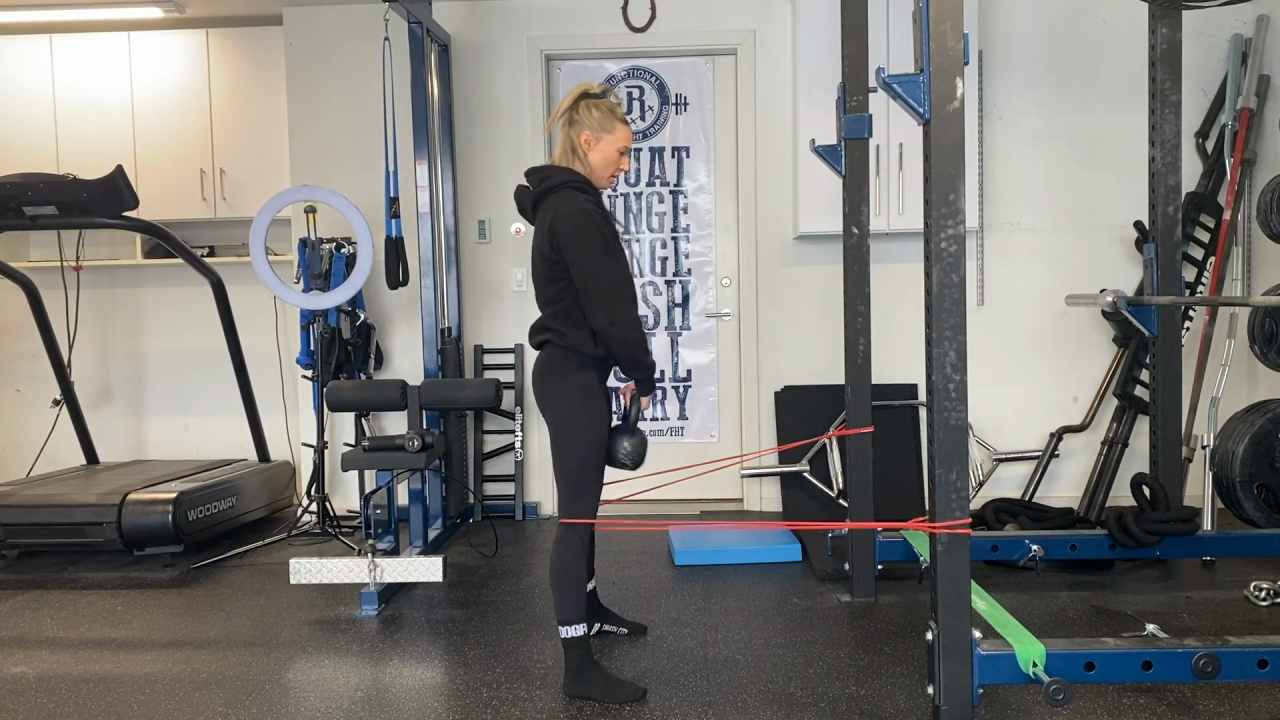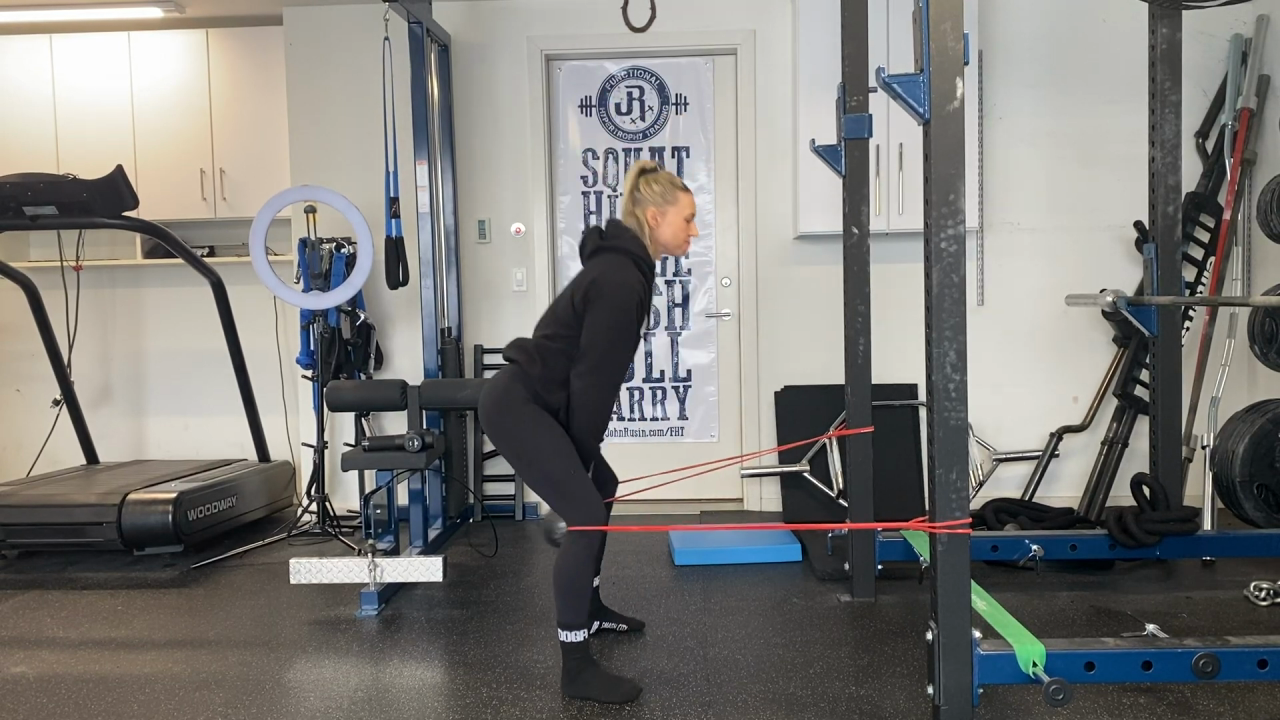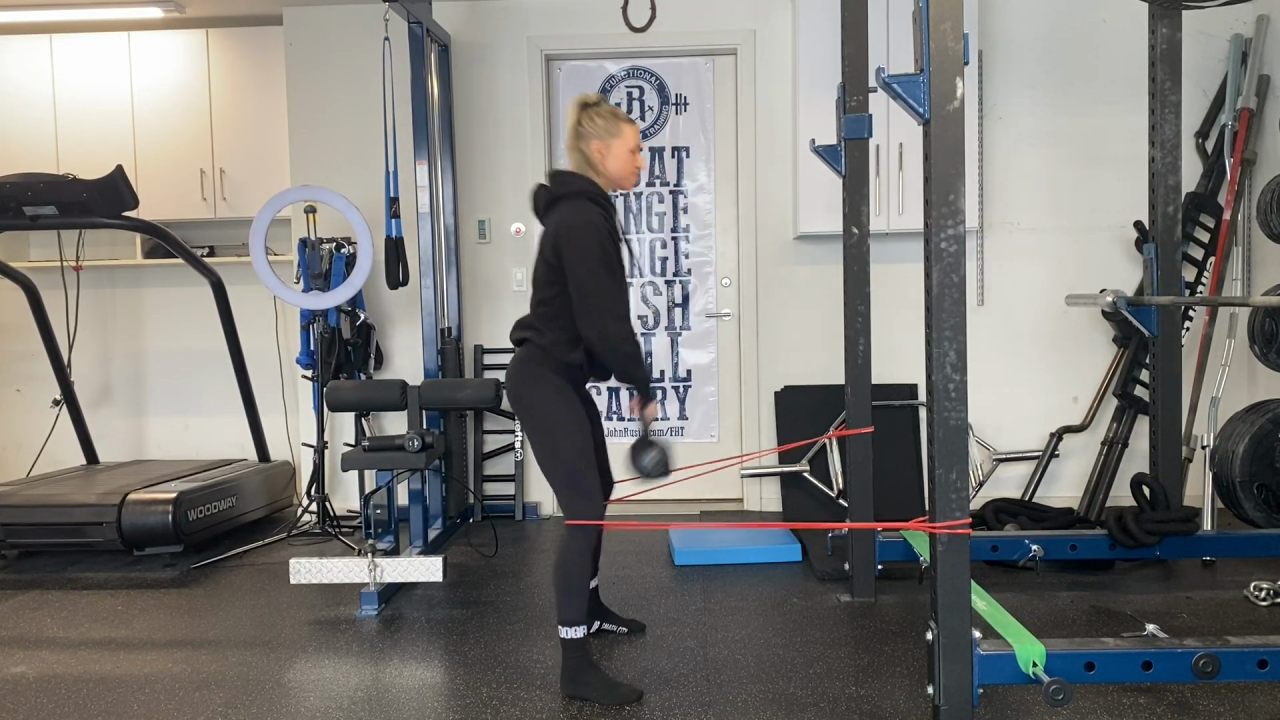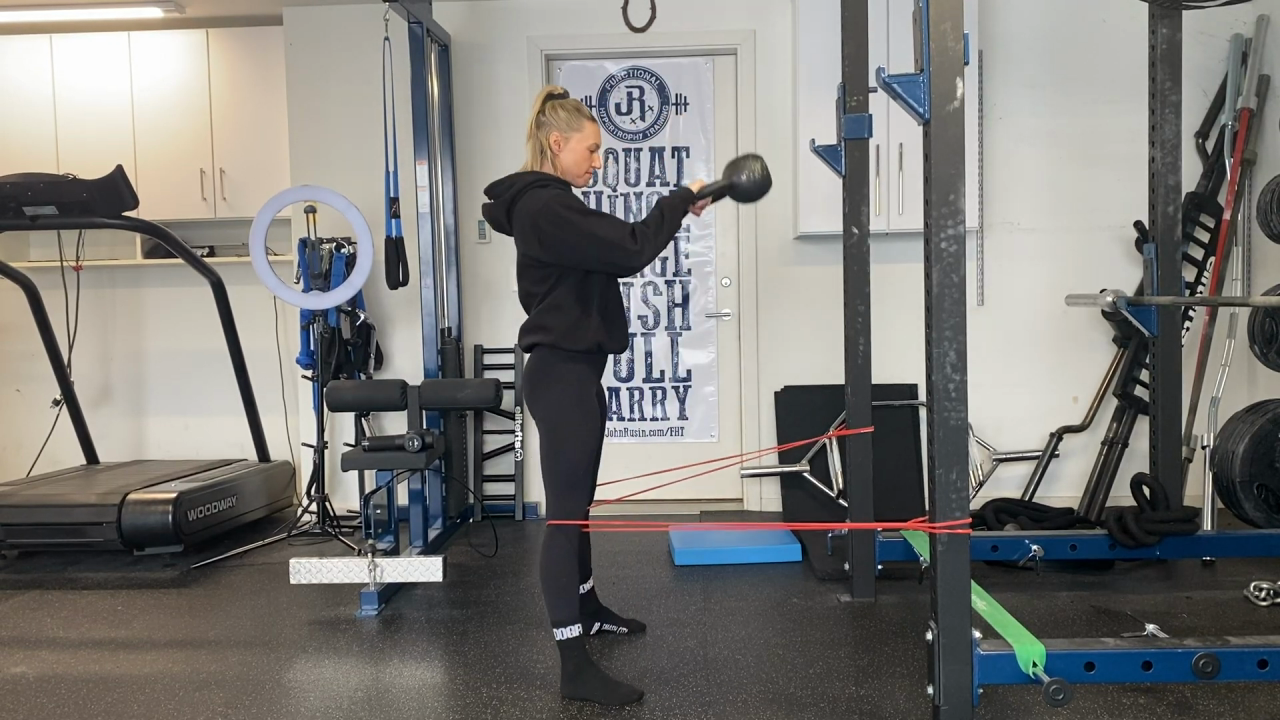
dt=0.5s
person 1, frame 1
left shoulder: (565, 202)
right shoulder: (574, 208)
right elbow: (610, 308)
left wrist: (628, 372)
right wrist: (643, 376)
left hip: (571, 371)
right hip: (574, 377)
left knee: (585, 502)
right knee: (578, 511)
left ankle: (589, 609)
right ankle: (578, 666)
person 1, frame 2
left shoulder: (625, 269)
right shoulder: (622, 281)
left elbow: (590, 374)
right elbow: (593, 380)
left wrist: (584, 463)
right wrist: (579, 460)
left hip: (535, 400)
right hip: (517, 406)
left knee: (600, 491)
right knee: (586, 514)
left ankle: (589, 608)
right ankle: (576, 667)
person 1, frame 3
left shoulder: (587, 211)
right shoulder: (580, 218)
left elbow: (602, 316)
right elbow: (603, 322)
left wrist: (632, 382)
right wrist: (643, 386)
left hip: (561, 375)
right hip: (545, 379)
left knee: (597, 488)
right knee: (584, 509)
left ankle: (589, 607)
right ankle: (575, 664)
person 1, frame 4
left shoulder: (547, 204)
right shoulder: (544, 207)
left elbow: (616, 246)
right elbow: (628, 248)
left wrist: (678, 206)
right wrist: (681, 201)
left hip: (575, 370)
right hip: (561, 374)
left knee: (579, 499)
right knee: (566, 512)
left ankle: (587, 607)
right ankle: (575, 667)
